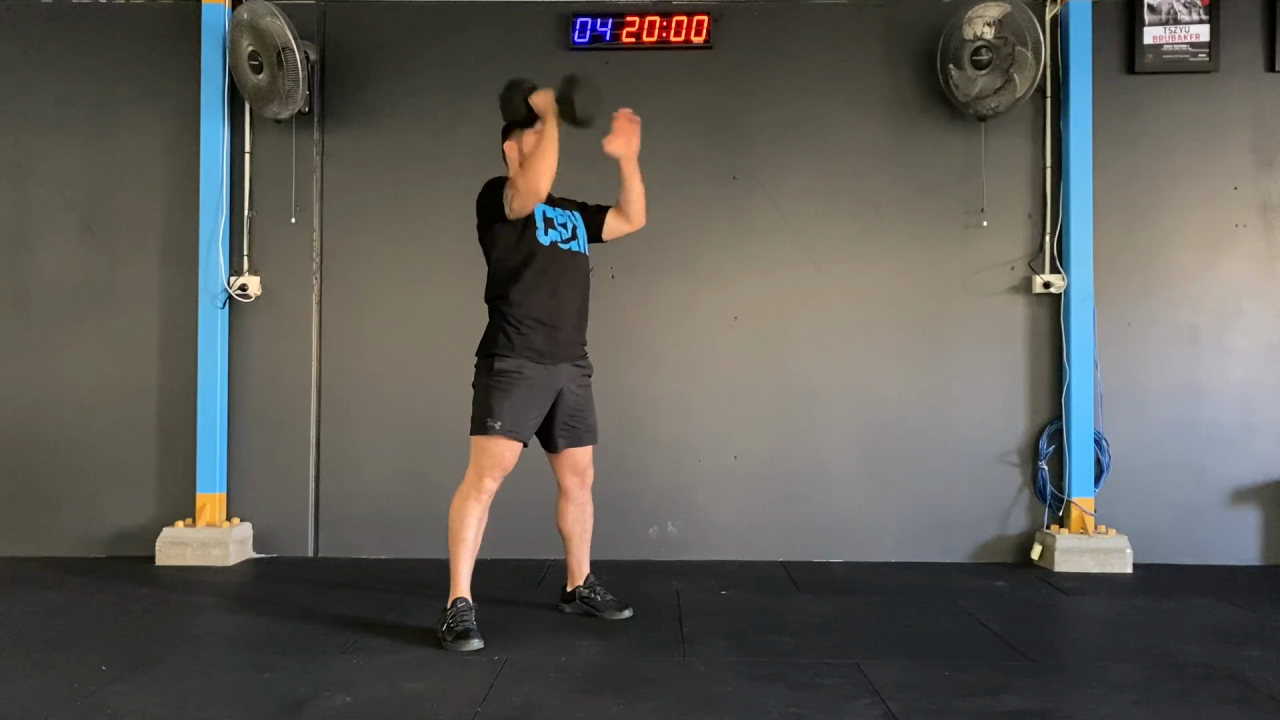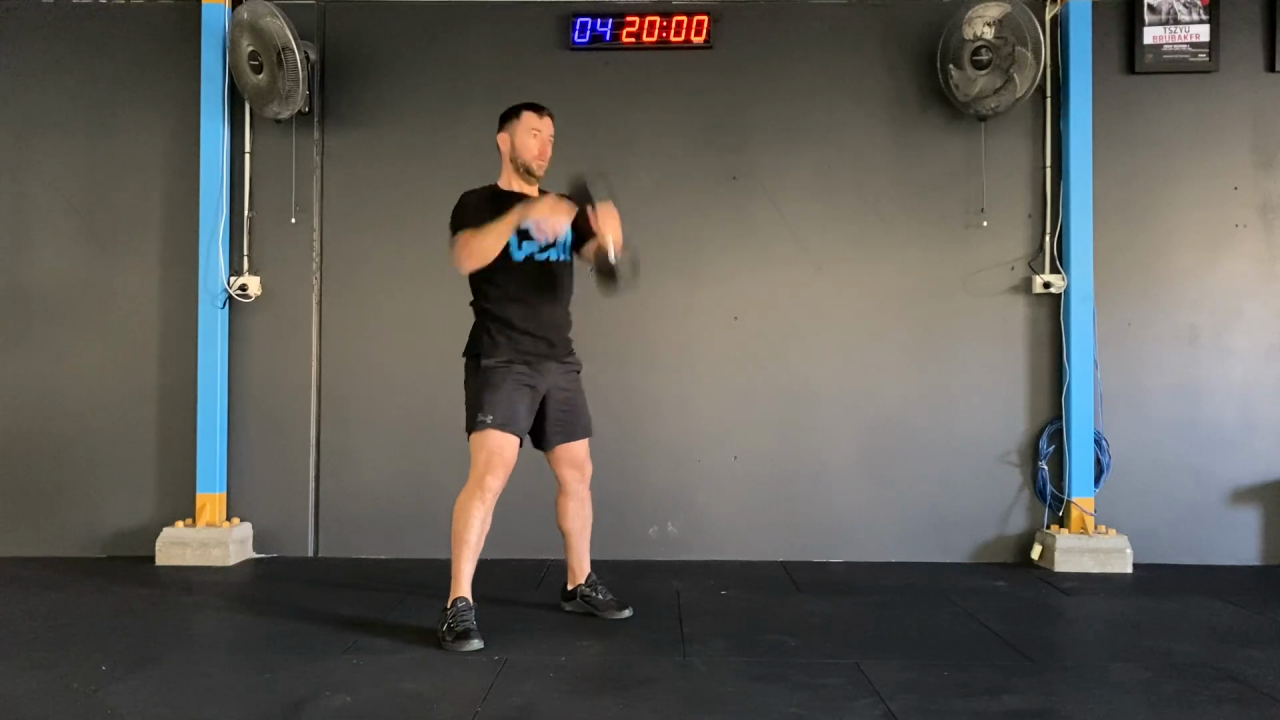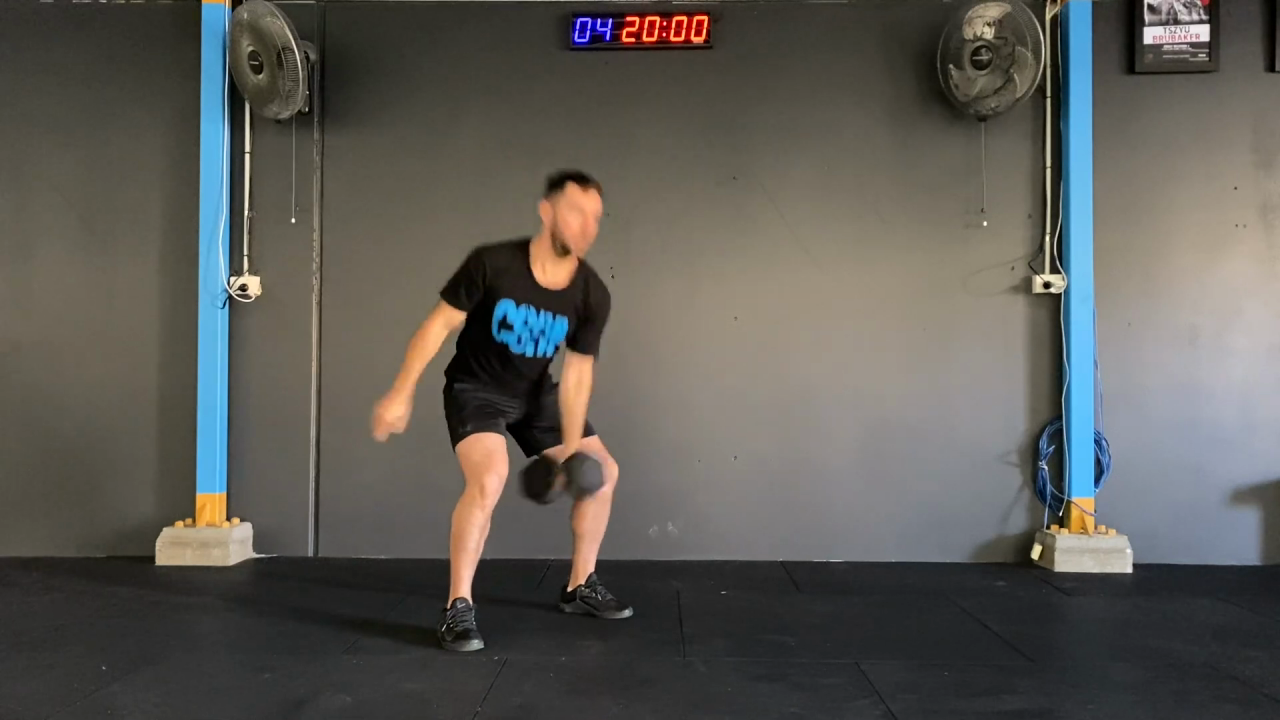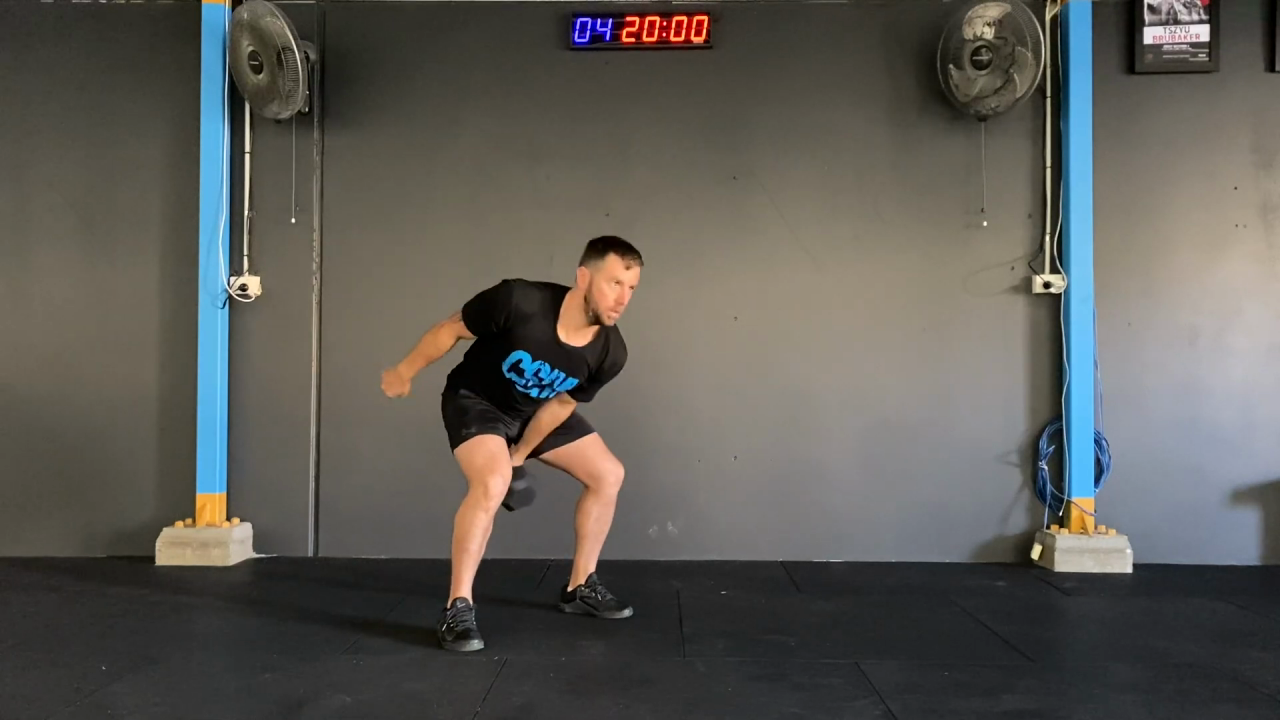
dt=0.3s
person 1, frame 1
left shoulder: (573, 211)
right shoulder: (498, 196)
left elbow: (633, 218)
right elbow: (533, 189)
left wrist: (626, 158)
right wrist: (547, 115)
left hip: (570, 366)
right hip: (513, 362)
left knee: (578, 478)
right knee: (485, 479)
left ankle: (579, 585)
right ankle: (457, 605)
person 1, frame 2
left shoulder: (565, 208)
right shoulder: (479, 203)
left elbow: (605, 253)
right elbow: (467, 257)
left wrist: (609, 227)
right wrist: (523, 215)
left hip: (558, 362)
right hip: (501, 361)
left knee: (577, 474)
right knee: (489, 476)
left ankle: (579, 584)
right ankle: (459, 603)
person 1, frame 3
left shoulder: (593, 296)
right shoulder: (494, 262)
left elbow: (577, 374)
right elbow: (439, 323)
left wrist: (571, 448)
right wrist: (401, 391)
left hip: (535, 394)
right hip: (475, 389)
left knee: (603, 474)
right knee: (489, 479)
left ankle: (581, 585)
right ankle: (458, 606)
person 1, frame 4
left shoulder: (610, 353)
right shoulder: (519, 302)
left elbow: (560, 405)
right elbow: (451, 329)
left wrist: (521, 454)
right wrist: (405, 371)
left hip: (535, 411)
right hip: (474, 399)
left knee: (609, 475)
right knee: (492, 481)
left ankle: (580, 586)
right ankle: (458, 608)
